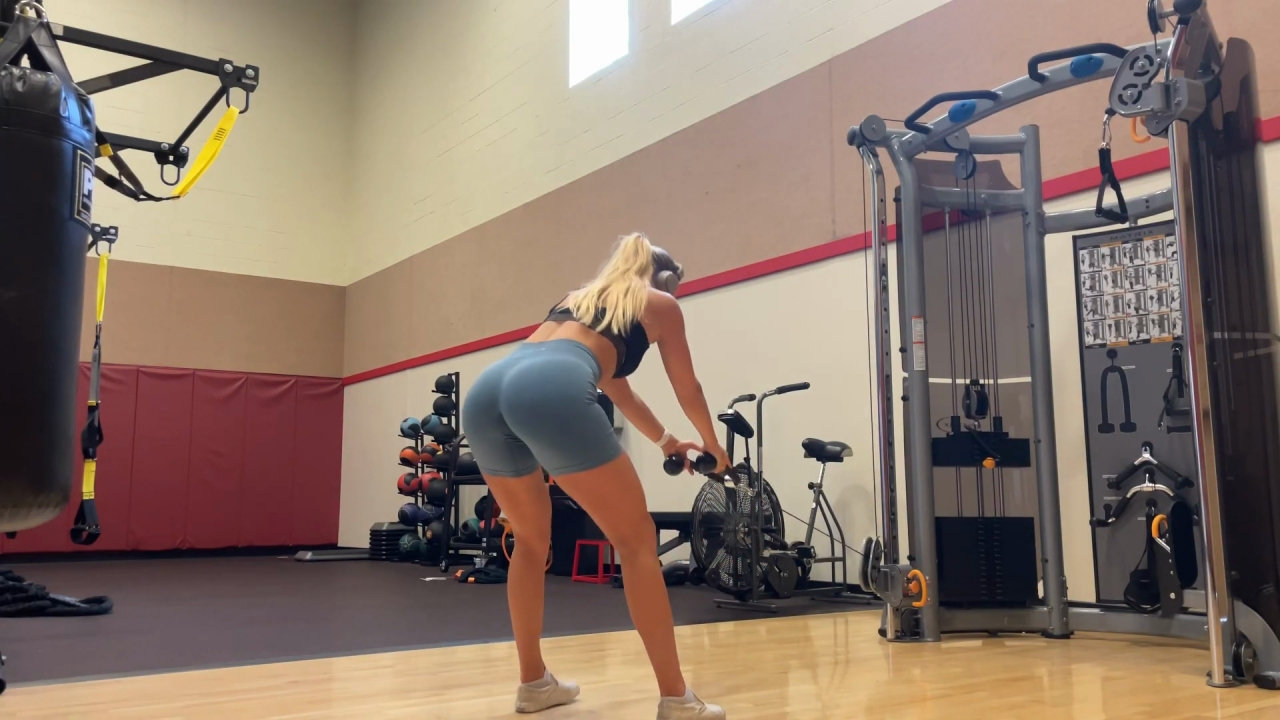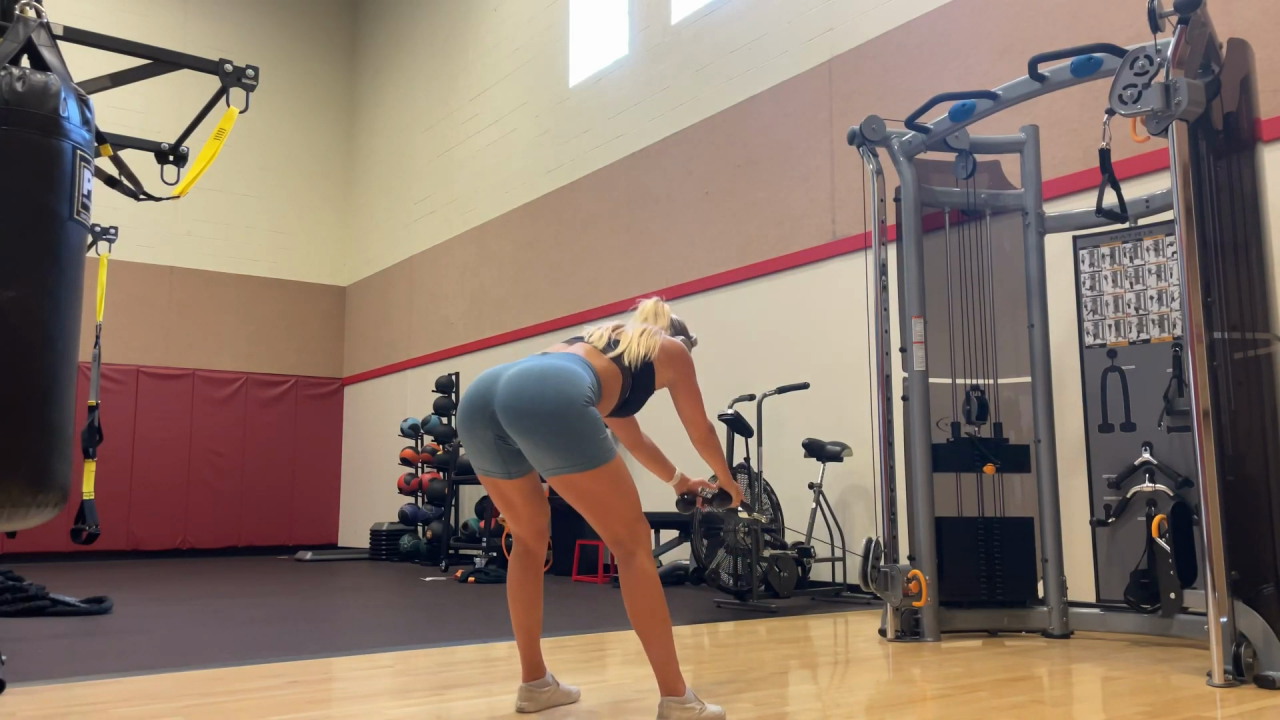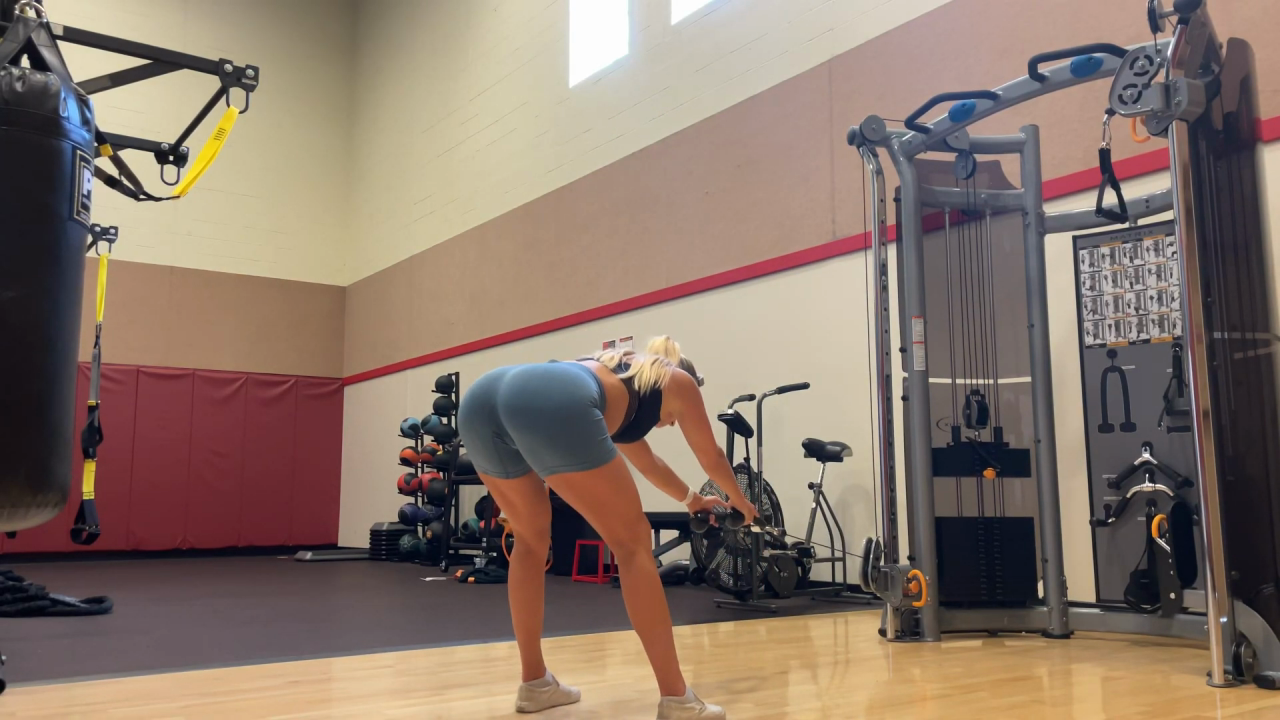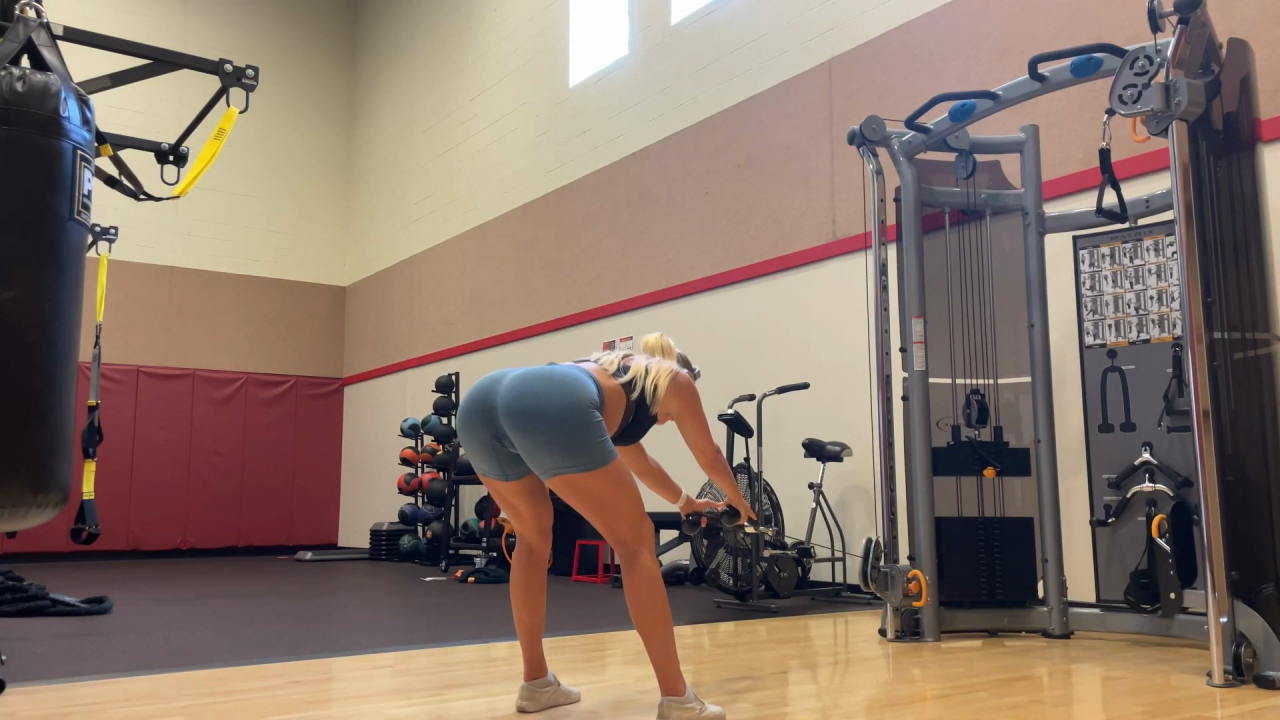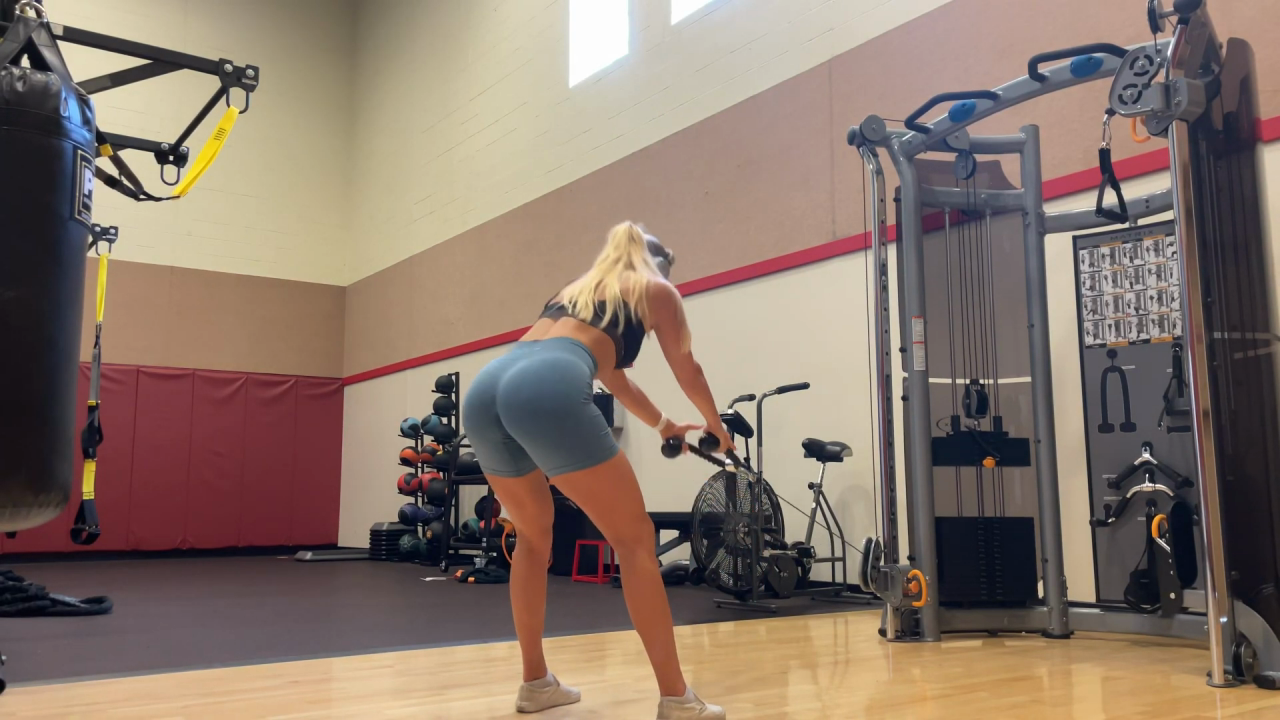
dt=0.3s
person 1, frame 1
left shoulder: (583, 296)
right shoulder: (659, 303)
left elbow: (616, 387)
right elbow: (687, 389)
left wrist: (666, 440)
right wrist: (712, 444)
left hip: (487, 390)
right hip: (552, 394)
left knee: (531, 541)
right knee: (636, 541)
person 1, frame 2
left shoulder: (600, 339)
right shoulder: (671, 349)
left elbow: (629, 435)
right elbow: (701, 432)
left wrist: (678, 479)
right wrist: (728, 481)
left hip: (479, 396)
right hip: (549, 401)
left knee: (529, 540)
right knee: (631, 543)
left ankle: (534, 682)
person 1, frame 3
left shoulder: (613, 366)
right shoulder: (679, 380)
left elbow: (645, 460)
right elbow: (712, 458)
left wrist: (692, 499)
right wrist: (739, 501)
left hip: (480, 398)
right hip: (551, 407)
left knee: (531, 539)
right knee: (631, 545)
left ankle: (535, 682)
person 1, frame 4
left shoulder: (605, 366)
right shoulder: (676, 378)
left elbow: (636, 461)
right elbow: (708, 455)
left wrist: (685, 502)
right wrist: (737, 500)
left hip: (481, 400)
right hip: (552, 411)
left knee: (532, 538)
right knee: (635, 544)
left ankle: (536, 683)
person 1, frame 5
left shoulder: (579, 288)
right shoulder: (655, 289)
left elbow: (614, 378)
right elbow: (688, 371)
left wrist: (665, 426)
right wrist: (715, 425)
left hip: (486, 391)
right hip: (549, 394)
left knee: (534, 541)
right knee: (634, 542)
